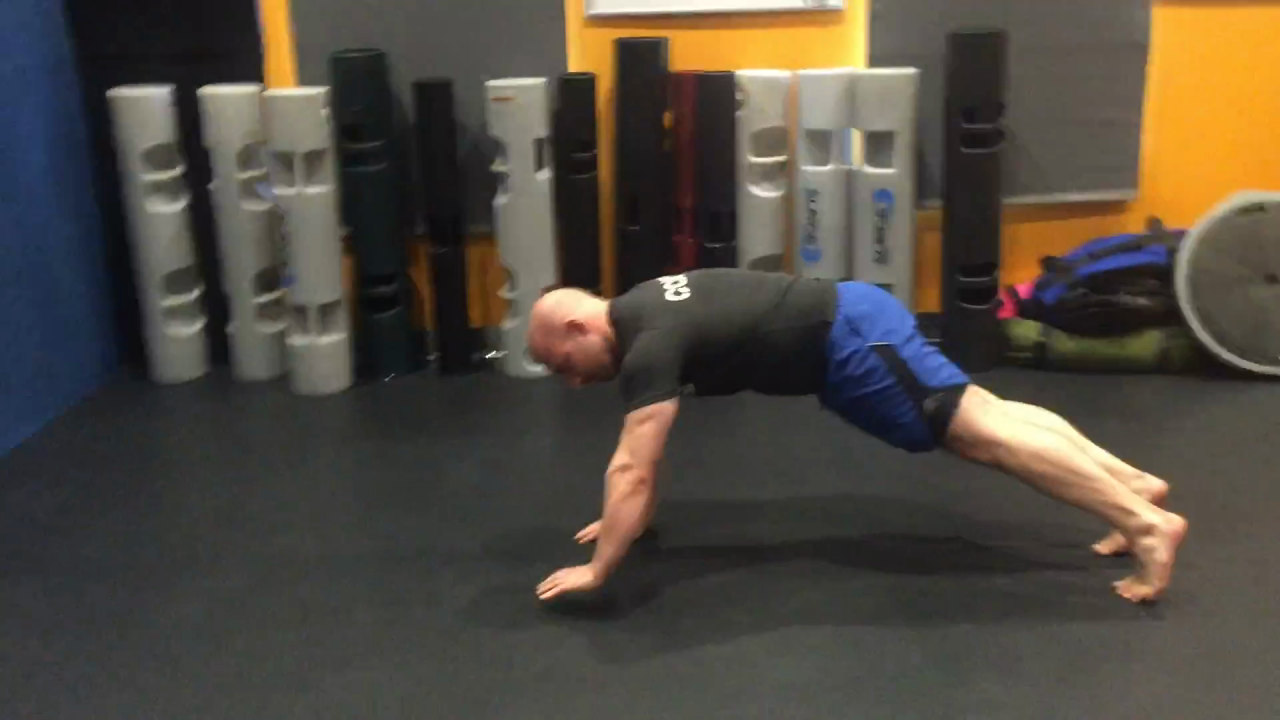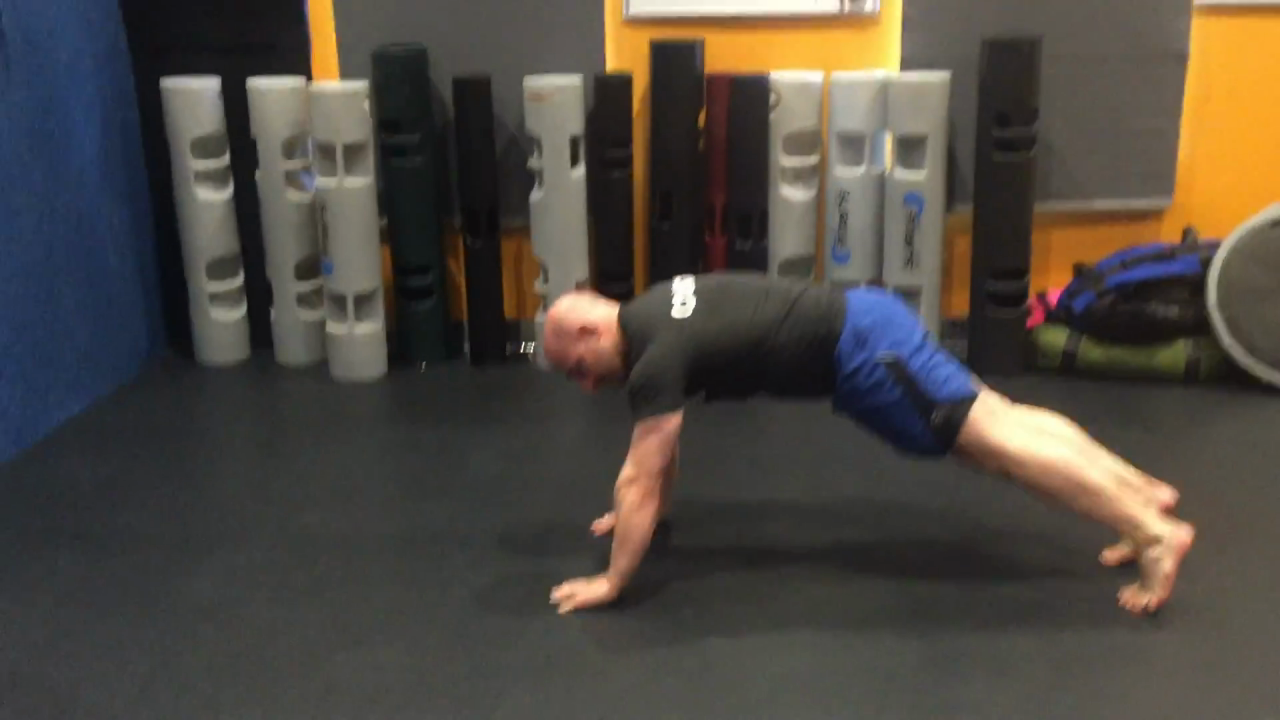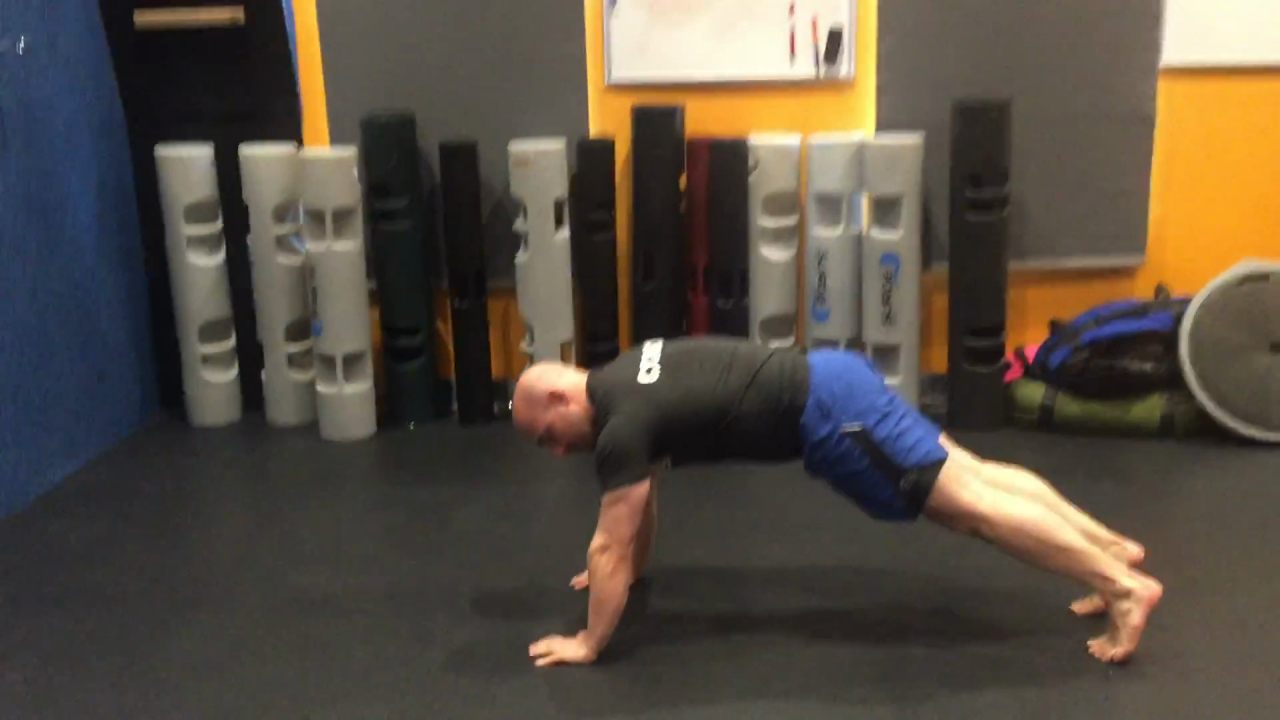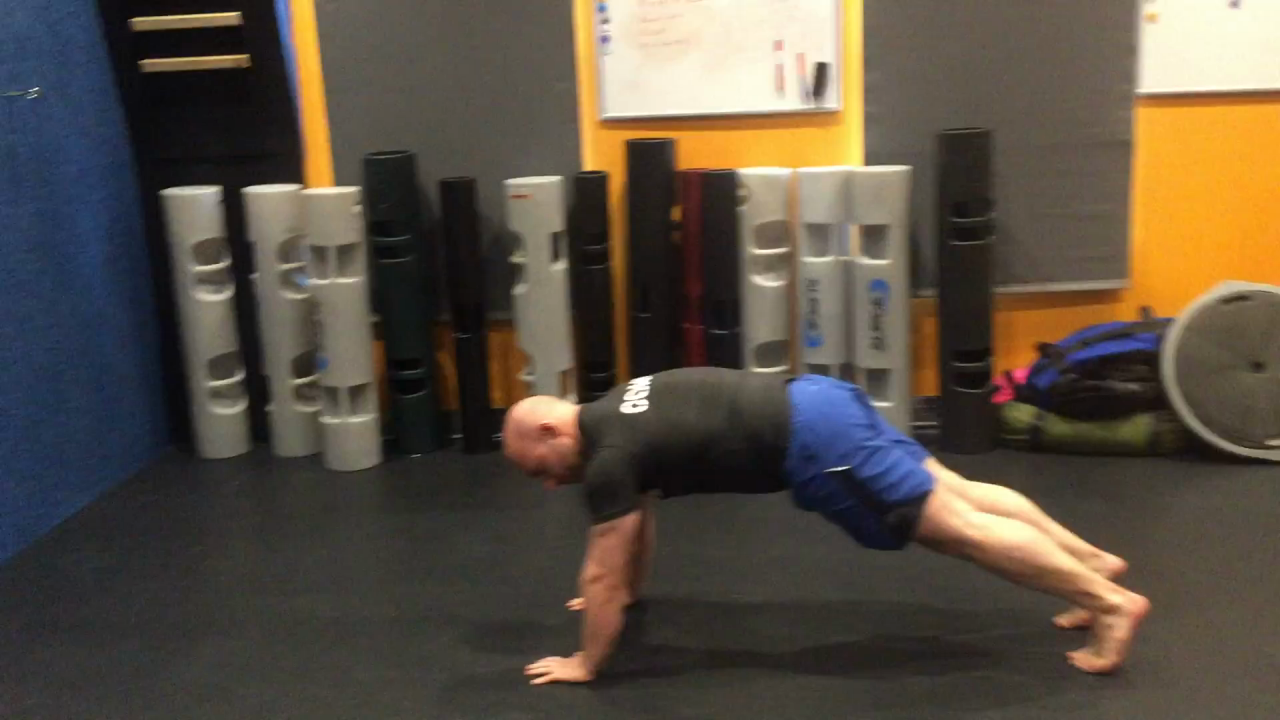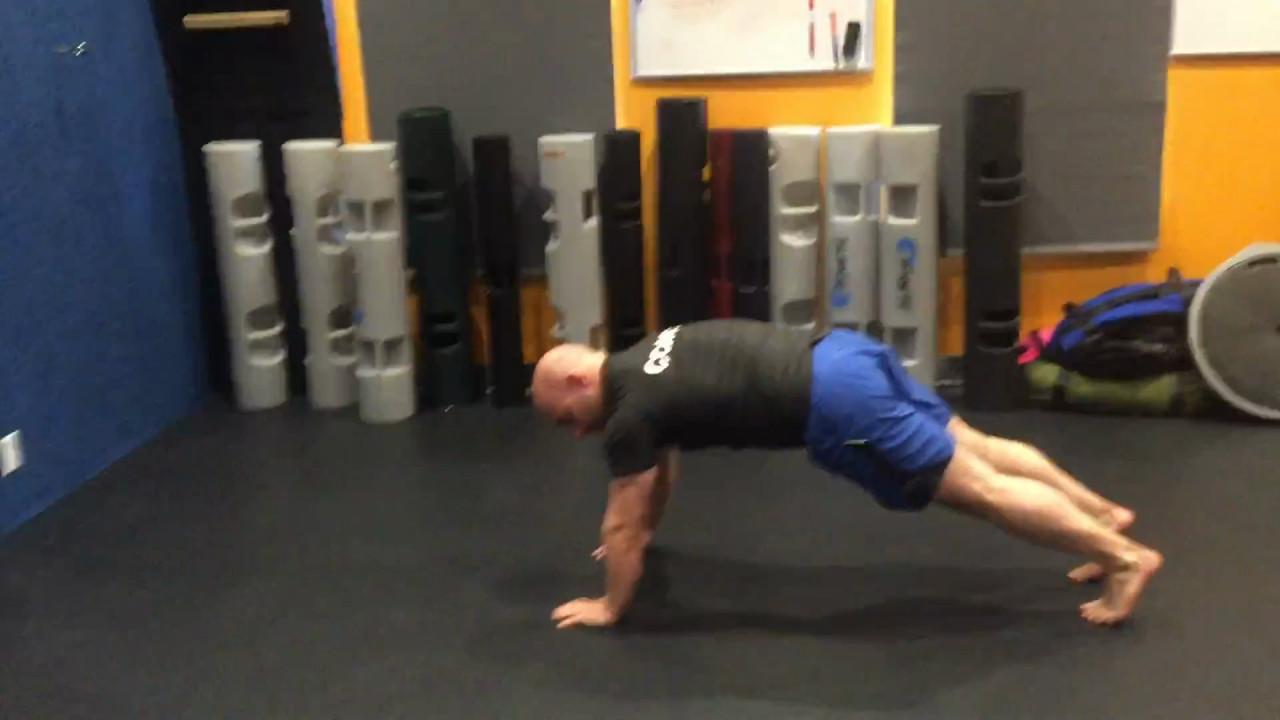
dt=0.2s
person 1, frame 1
left shoulder: (649, 343)
right shoulder: (638, 314)
left elbow: (631, 466)
right elbow: (645, 448)
left wrist: (598, 571)
right wrist: (634, 514)
left hip: (850, 340)
right hip: (847, 324)
left knee: (987, 434)
right knee: (984, 411)
left ankle: (1148, 527)
right ankle: (1135, 485)
person 1, frame 2
left shoulder: (656, 353)
right shoulder: (649, 315)
left elbow: (639, 475)
right elbow: (662, 439)
left wrist: (611, 583)
right wrist: (645, 511)
left hip: (860, 347)
right hip: (860, 322)
left knee: (994, 439)
right knee: (997, 414)
left ankle: (1155, 537)
right ankle: (1145, 495)
person 1, frame 3
left shoulder: (621, 424)
right shoulder: (622, 383)
left elbow: (611, 544)
right elbow: (642, 494)
left wrist: (589, 643)
right wrist: (631, 568)
left hip: (827, 410)
right hip: (829, 377)
left knee: (968, 503)
right knee: (966, 471)
left ankle: (1125, 587)
right ankle: (1112, 547)
person 1, frame 4
left shoulder: (608, 457)
right shoulder: (616, 416)
left elbow: (602, 573)
right elbow: (640, 515)
left wrist: (586, 664)
right wrist: (626, 590)
left hip: (812, 440)
right hip: (816, 398)
left knee: (956, 525)
right knee: (956, 492)
left ankle: (1111, 601)
right ankle: (1093, 560)
person 1, frame 5
left shoulder: (631, 410)
right shoulder: (644, 363)
left elbow: (623, 521)
right elbow: (661, 467)
left wrist: (610, 608)
right wrist: (641, 534)
left hip: (836, 404)
right hip: (842, 354)
left knee: (977, 487)
right knee: (974, 449)
left ankle: (1126, 560)
right ankle: (1106, 516)
